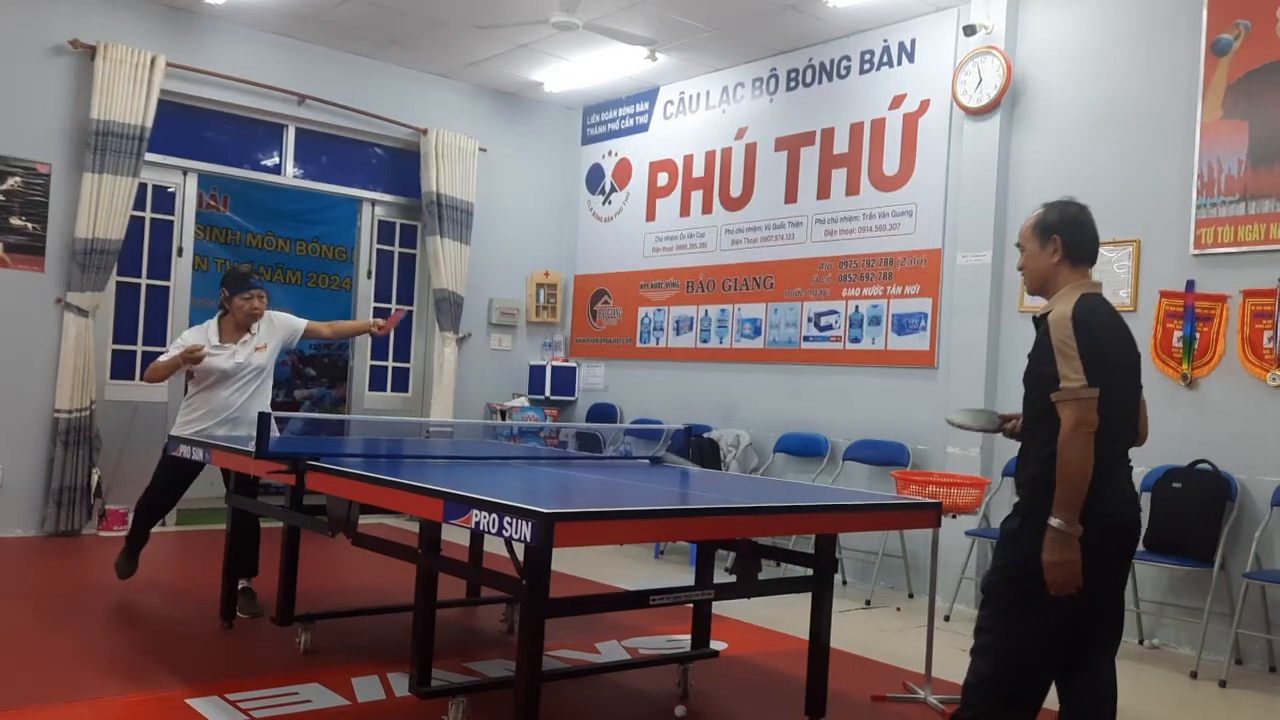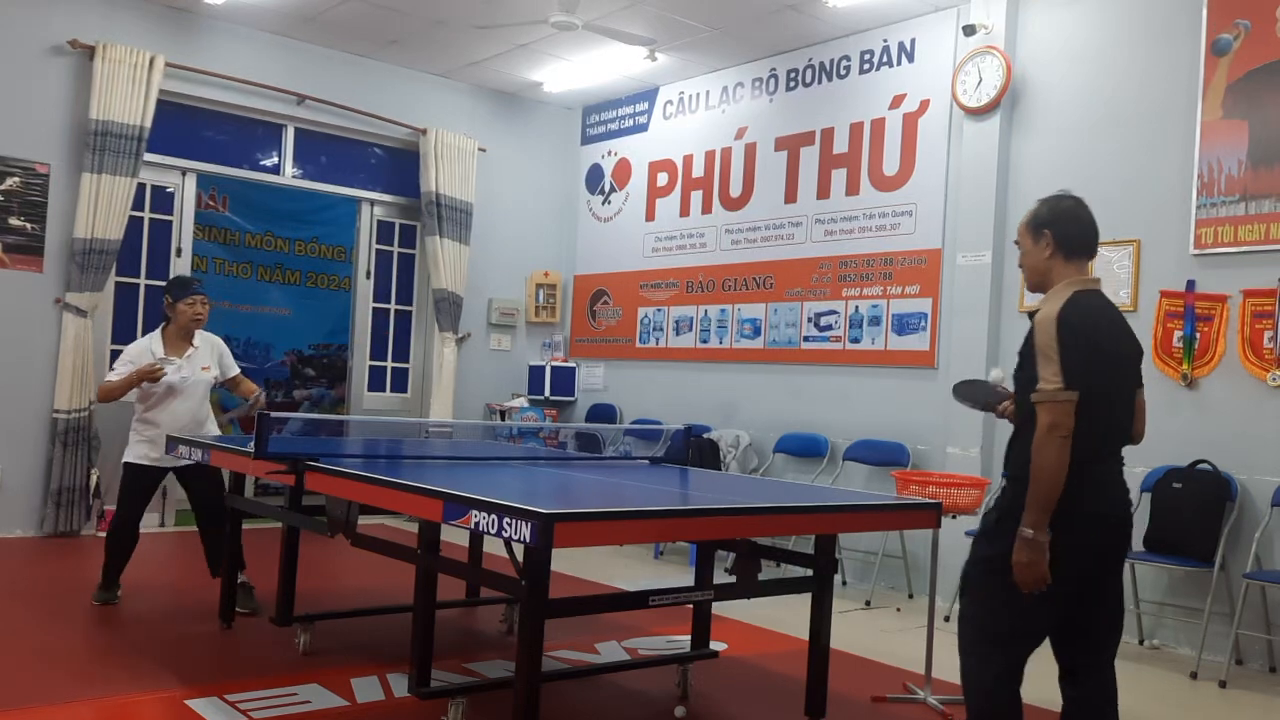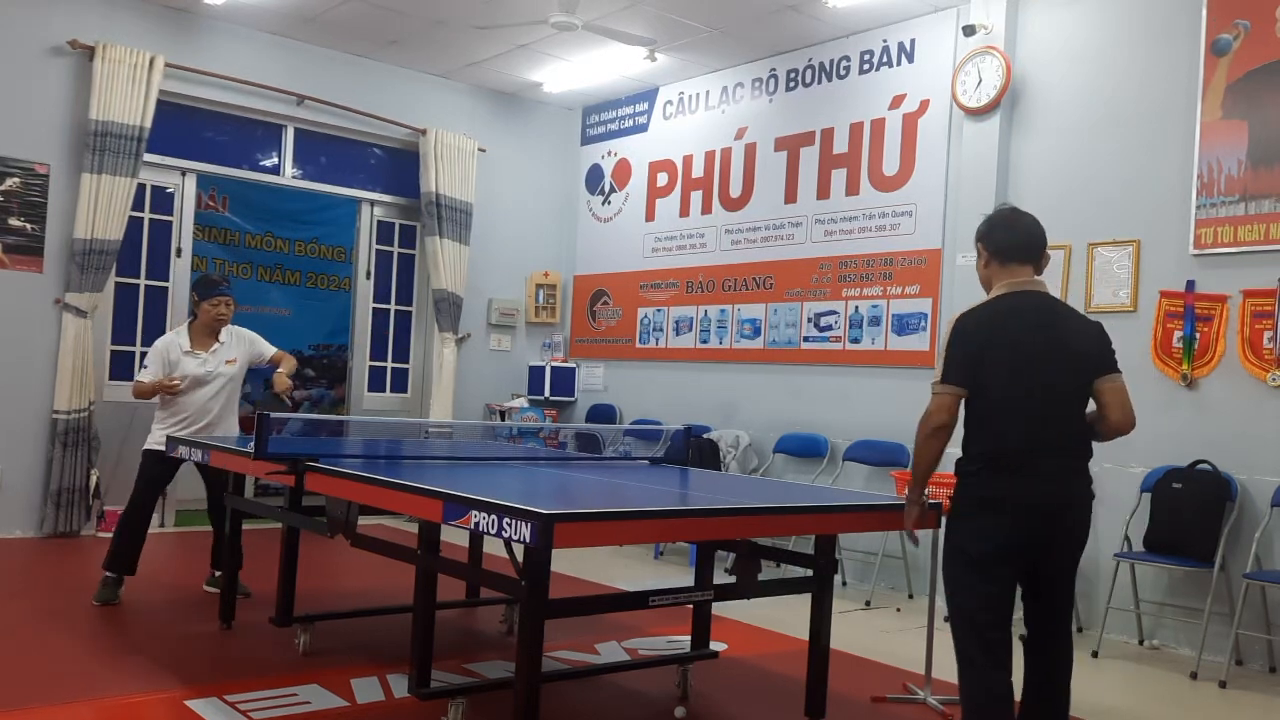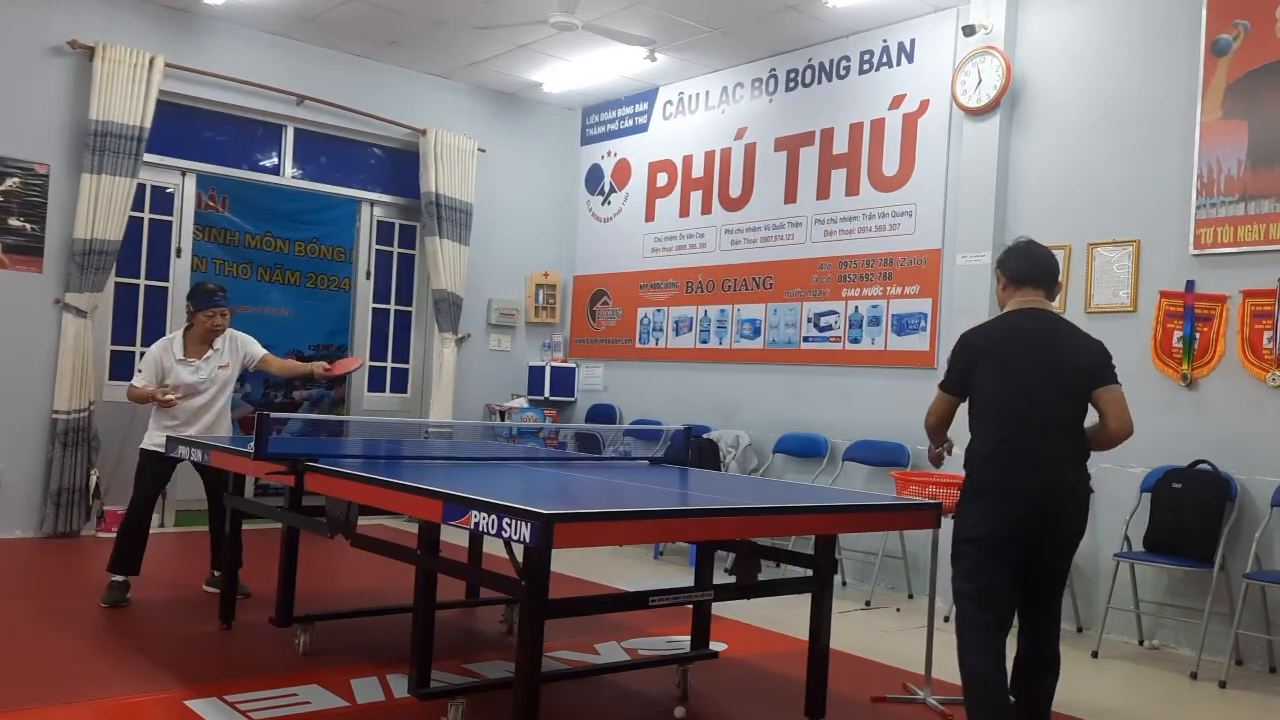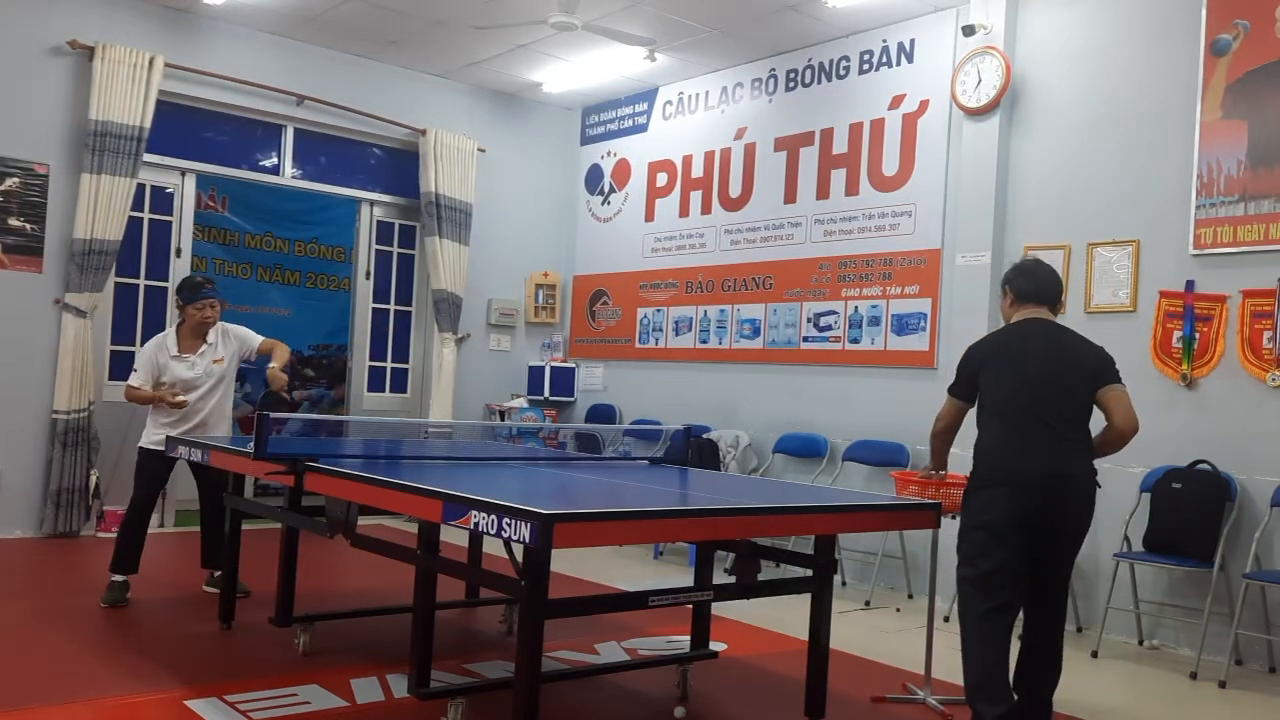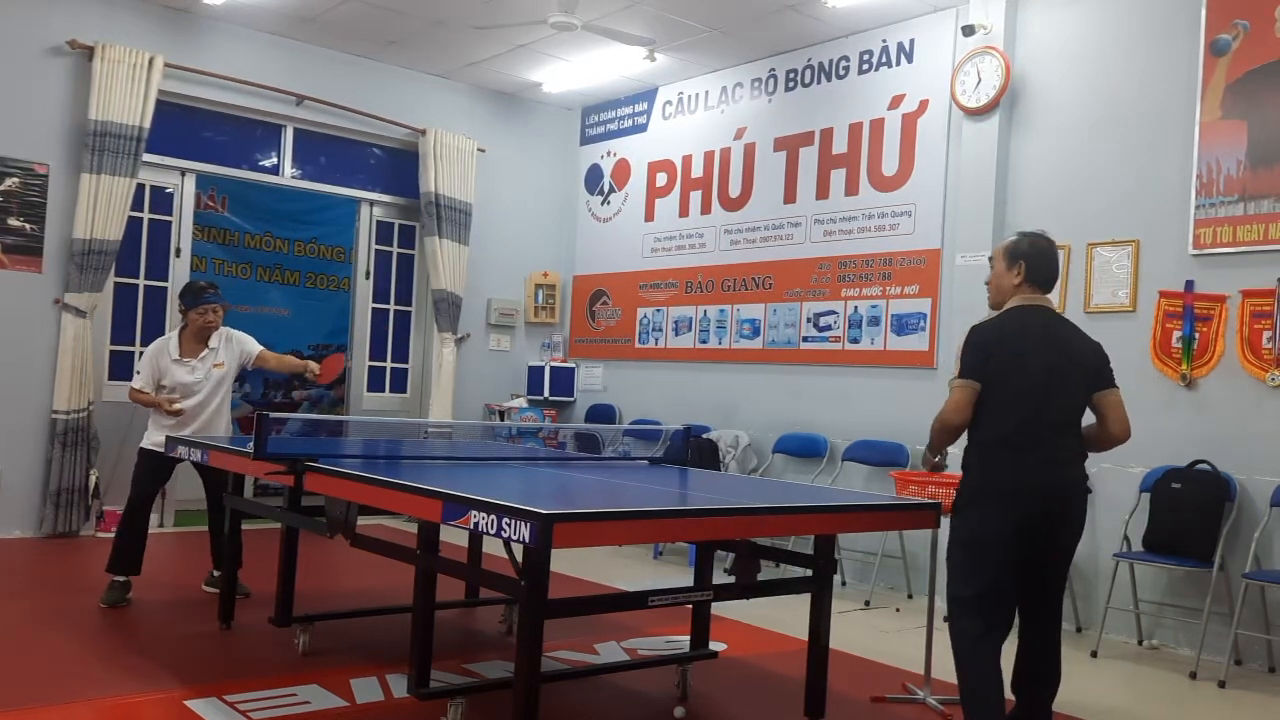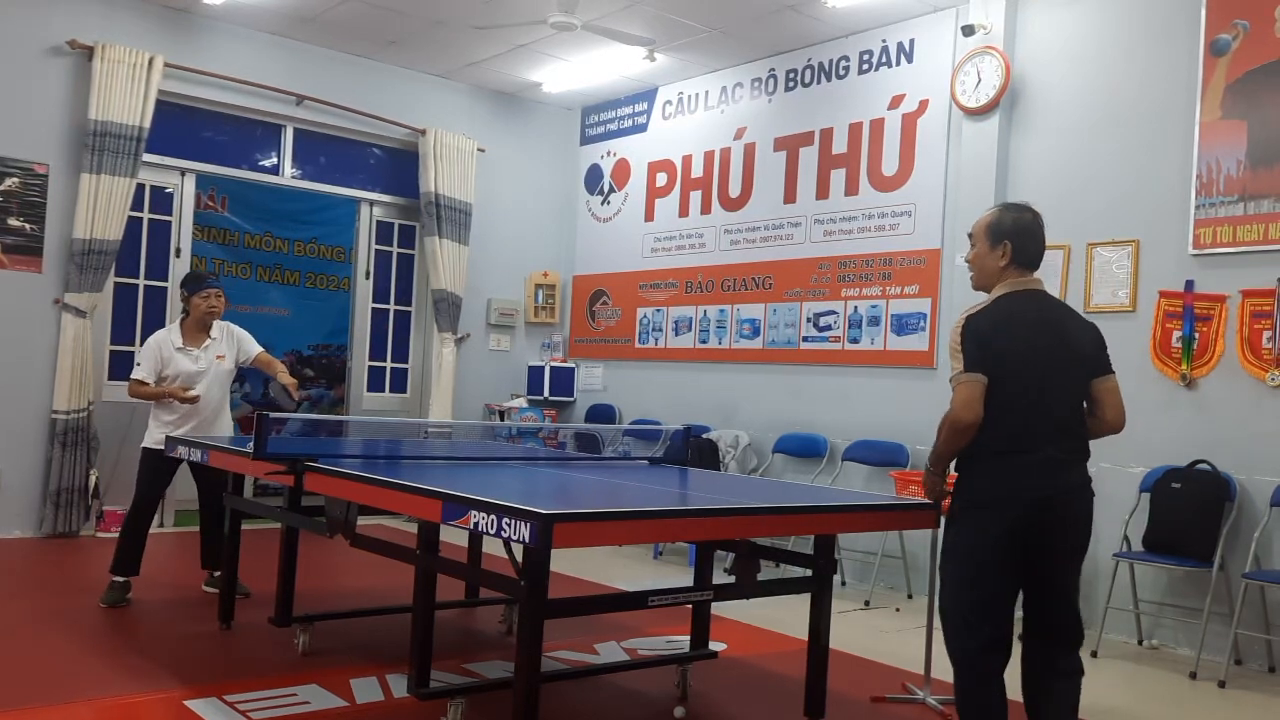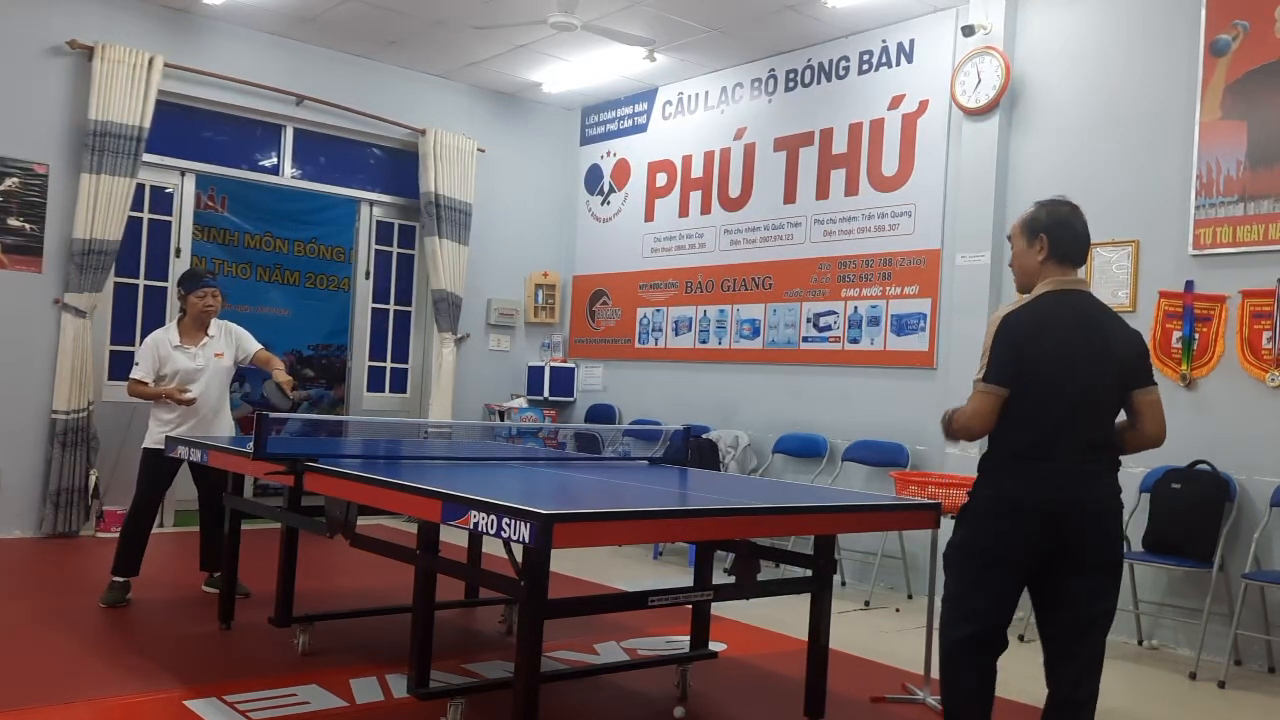
dt=0.5s
person 1, frame 1
left shoulder: (1066, 318)
right shoulder: (1113, 323)
left elbow: (1080, 427)
right elbow: (1135, 429)
left wrist: (1060, 527)
left hip: (1061, 521)
right hip: (1113, 517)
left knee: (1004, 663)
right knee: (1088, 667)
person 1, frame 2
left shoulder: (1056, 316)
right shoulder: (1118, 326)
left elbow: (1054, 431)
left wrist: (1032, 532)
left hip: (1054, 518)
right hip: (1106, 515)
left knee: (991, 658)
right knee: (1090, 668)
person 1, frame 3
left shoulder: (972, 325)
right shoulder: (1085, 329)
left elbow: (939, 422)
right elbow: (1119, 419)
left wrist: (915, 497)
left hip: (990, 507)
right hip: (1066, 505)
left knee: (983, 648)
right knee: (1051, 636)
person 1, frame 4
left shoulder: (977, 340)
right shoulder: (1085, 347)
left elbow: (936, 419)
right elbow: (1118, 427)
left wrist: (940, 444)
left hip: (992, 499)
right hip: (1062, 501)
left knee: (982, 623)
right knee: (1042, 617)
person 1, frame 5
left shoulder: (986, 349)
right shoulder: (1090, 353)
left elbow: (944, 424)
right elbow: (1125, 425)
left wrist: (937, 465)
left hip: (1000, 489)
right hip: (1069, 493)
left knee: (987, 610)
right knee: (1046, 609)
person 1, frame 6
left shoulder: (986, 335)
right shoulder: (1085, 345)
left elbow: (955, 417)
right elbow: (1116, 430)
left wrist: (933, 452)
left hip: (994, 494)
right hip: (1062, 496)
left knee: (977, 623)
right knee: (1042, 617)
person 1, frame 7
left shoulder: (979, 324)
right shoulder: (1081, 328)
left elbow: (965, 416)
right elbow: (1110, 417)
left wrist: (936, 466)
left hip: (992, 499)
right hip: (1066, 498)
left knee: (976, 635)
right knee: (1057, 639)
person 1, frame 8
left shoulder: (1016, 323)
right shoulder: (1124, 334)
left elbow: (979, 422)
right elbow: (1150, 431)
left wrist: (953, 420)
left hip: (1009, 504)
right hip: (1090, 511)
left knee: (969, 638)
right knee: (1076, 657)
person 2, frame 1
left shoulder: (276, 326)
right shoulder: (197, 336)
left elbow: (326, 329)
right elbow: (150, 375)
left wrist: (368, 326)
right wrist: (182, 359)
left hip: (243, 440)
right hip: (192, 435)
left knee: (246, 512)
right knee: (157, 499)
left ankle: (243, 584)
right ankle: (133, 546)
person 2, frame 2
left shoulder: (214, 346)
right shoulder: (140, 351)
left elbow: (237, 382)
right elbow: (104, 395)
left wrist: (253, 392)
right wrist: (135, 379)
right hip: (148, 451)
left knee: (216, 514)
right knee: (126, 519)
left ankle: (238, 583)
right ankle: (109, 581)
person 2, frame 3
left shoulder: (243, 339)
right shoulder: (168, 344)
left elbow: (286, 358)
right elbow: (139, 390)
left wrist: (282, 373)
right wrist: (157, 387)
left hip: (219, 440)
right hip: (168, 438)
left knee: (226, 508)
right knee: (140, 505)
left ankle: (219, 573)
right ankle: (113, 576)
person 2, frame 4
left shoulder: (237, 342)
right shoulder: (162, 350)
left elbow: (273, 364)
right elbow: (134, 392)
left wrist: (309, 367)
right wrist: (153, 395)
left hip: (214, 441)
right hip: (163, 440)
left knee: (224, 506)
right knee: (140, 505)
left ankle: (220, 573)
right ankle: (119, 578)
person 2, frame 5
left shoulder: (232, 336)
right shoulder: (156, 347)
left elbow: (278, 347)
right elbow: (132, 392)
left wrist: (276, 366)
right wrist: (160, 397)
left hip: (212, 438)
right hip: (162, 438)
left knee: (219, 505)
right knee: (141, 504)
left ankle: (217, 572)
right ankle: (119, 578)
person 2, frame 6
left shoulder: (233, 341)
right shoulder: (159, 350)
left elbow: (271, 359)
right elbow: (136, 393)
left wrist: (304, 365)
right wrist: (159, 403)
left hip: (213, 440)
right hip: (162, 440)
left knee: (224, 505)
right knee: (137, 503)
left ankle: (219, 573)
right ankle: (120, 578)
person 2, frame 7
left shoulder: (232, 335)
right shoulder: (160, 341)
left elbow: (265, 361)
right elbow: (135, 388)
left wrist: (282, 373)
right wrist: (170, 393)
left hip: (214, 439)
right hip: (165, 438)
left knee: (217, 506)
right knee: (143, 505)
left ankle: (217, 573)
right ankle: (121, 578)
person 2, frame 8
left shoulder: (231, 334)
right shoulder: (158, 341)
left elbow: (266, 358)
right elbow: (134, 387)
left wrist: (278, 370)
right wrist: (166, 393)
left hip: (215, 439)
right hip: (166, 438)
left knee: (217, 506)
right knee: (144, 505)
left ankle: (216, 573)
right ankle: (120, 579)
